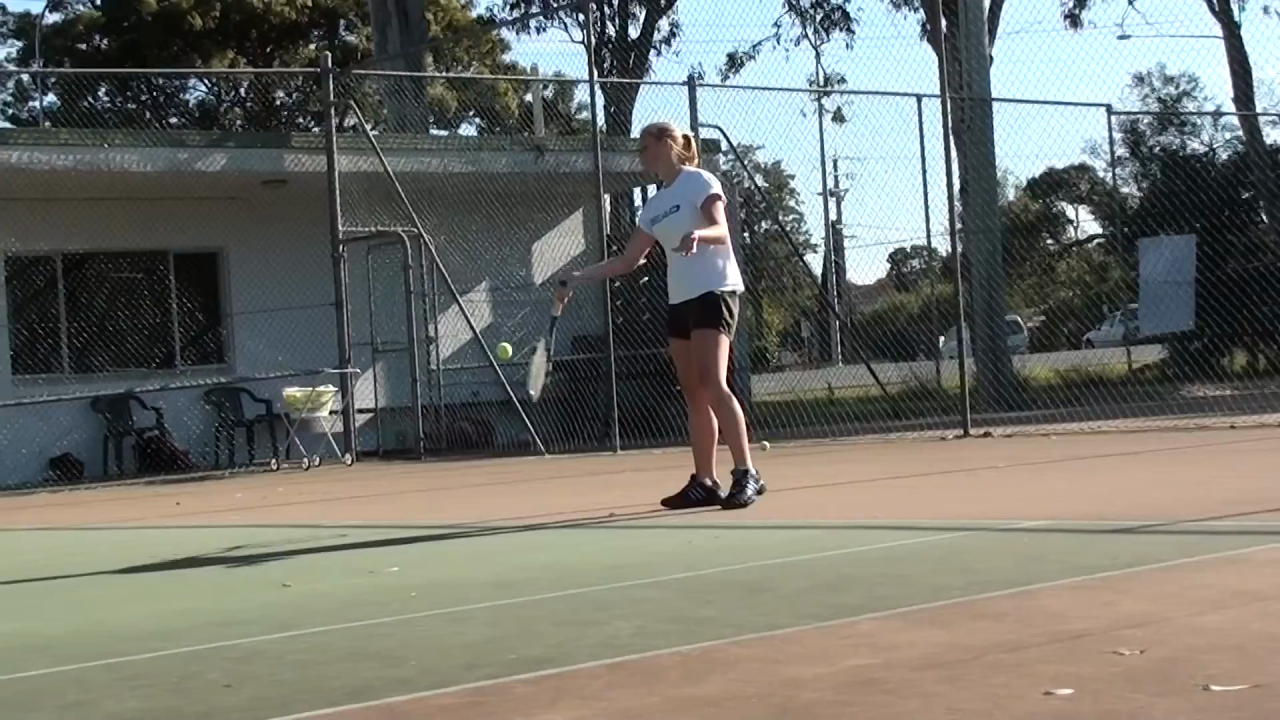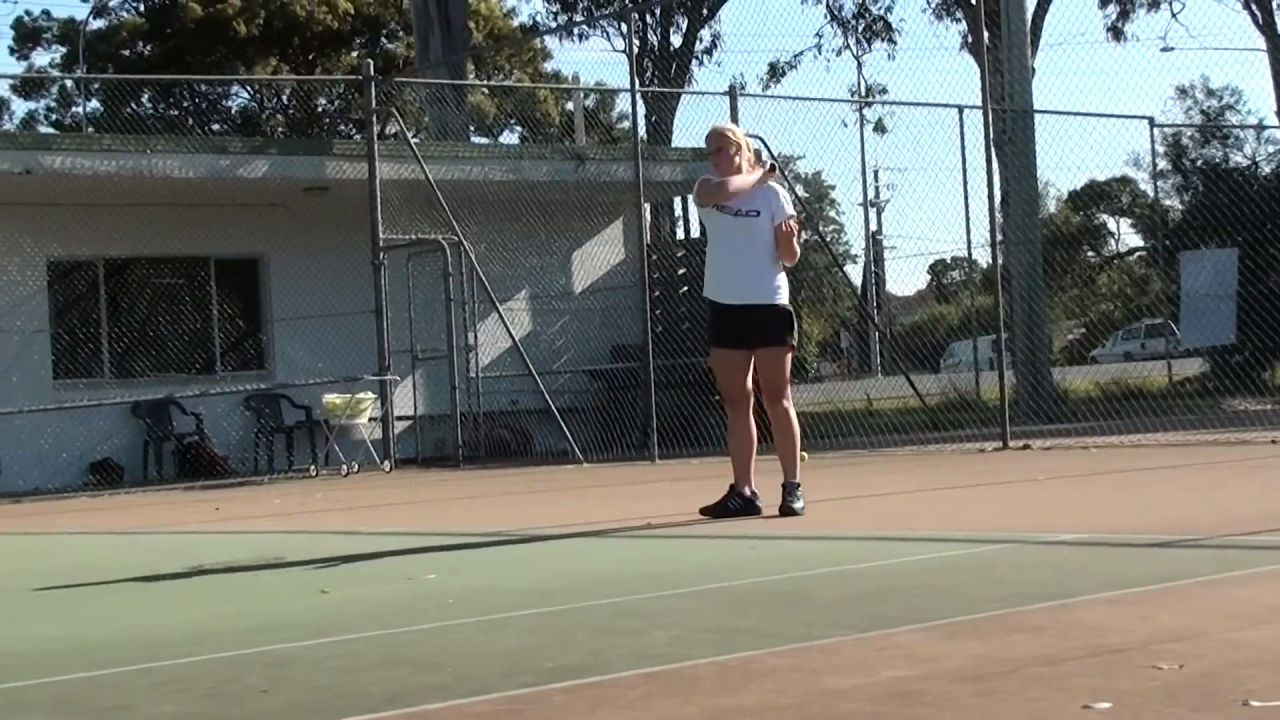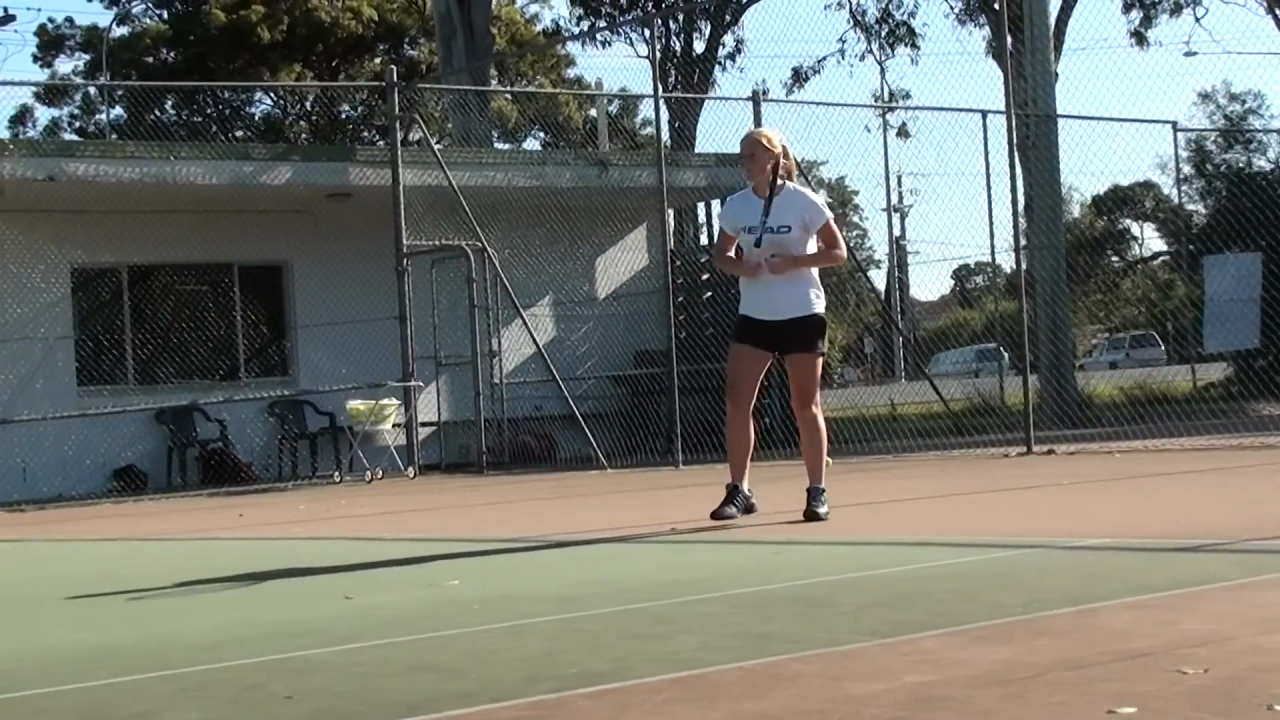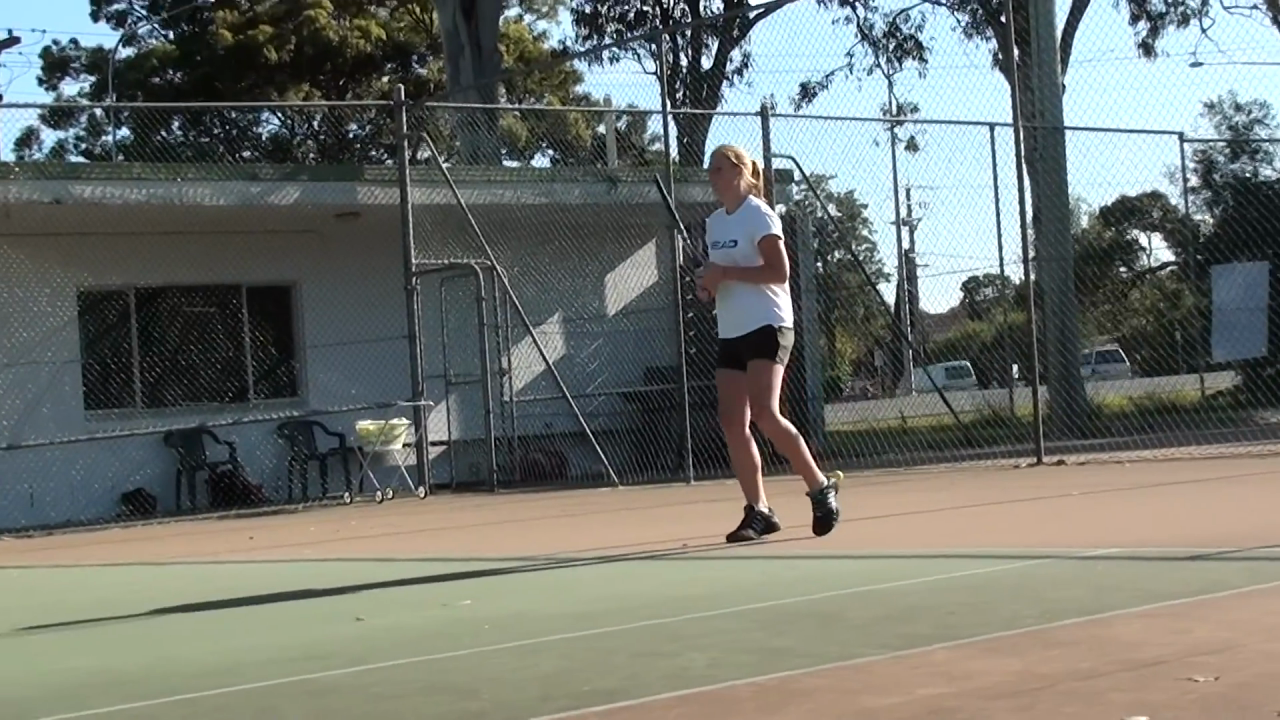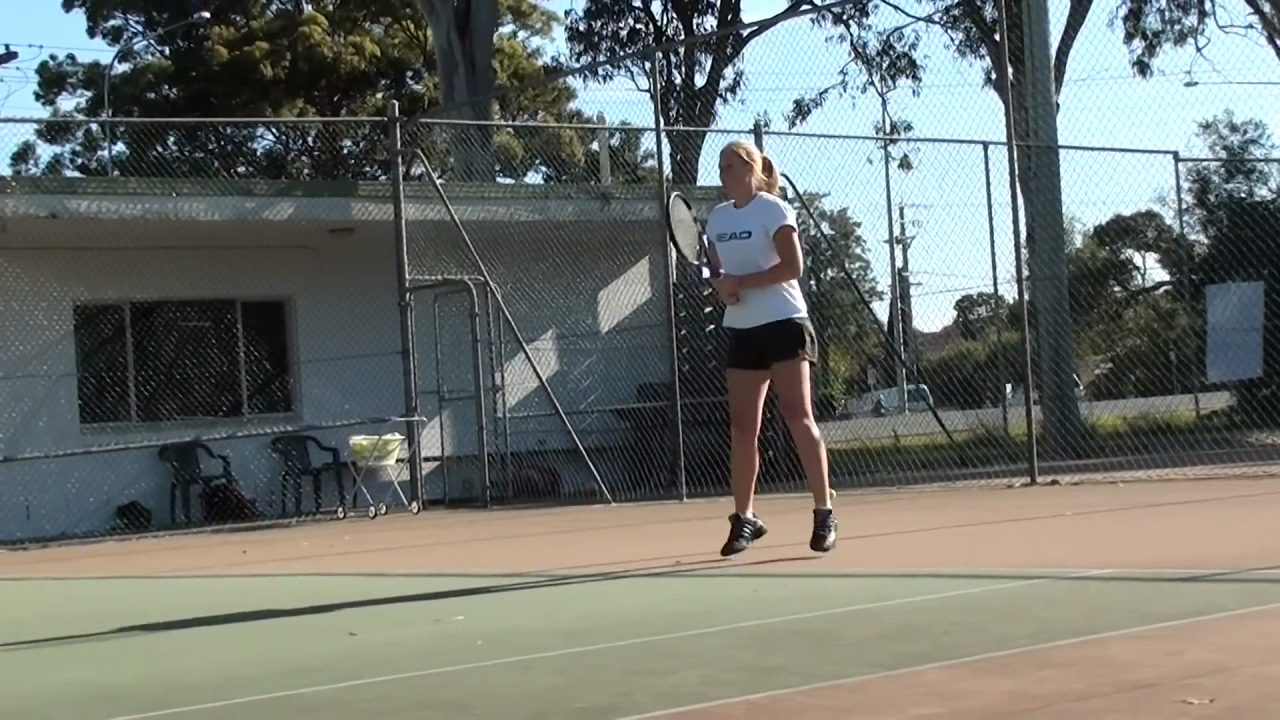
dt=0.5s
person 1, frame 1
left shoulder: (700, 181)
right shoulder: (653, 206)
left elbow: (721, 233)
right elbow: (628, 260)
left wrist: (699, 234)
right wrist: (580, 277)
left hip: (714, 293)
right hip: (680, 301)
left knee: (712, 384)
right knee: (693, 393)
left ankle: (746, 474)
right ankle: (704, 481)
person 1, frame 2
left shoulder: (773, 194)
right shoulder: (709, 190)
left elbow: (789, 258)
right elbow: (723, 189)
left wrist: (790, 238)
right wrist: (756, 174)
left hip: (769, 305)
right hip: (725, 308)
left knee: (777, 399)
right knee: (736, 404)
left ankle: (792, 487)
right ankle: (743, 492)
person 1, frame 3
left shoulder: (804, 201)
right shoulder: (734, 205)
left elbow: (838, 253)
right elbow: (720, 254)
left wrist: (792, 261)
right wrist: (737, 266)
left hip: (801, 315)
right hip: (754, 316)
left knee: (805, 406)
right knee: (737, 401)
left ankle: (817, 492)
right ankle: (738, 491)
person 1, frame 4
left shoulder: (759, 216)
right shoulder: (714, 222)
left elbow: (780, 272)
left wrist: (726, 272)
right wrist: (708, 283)
left hip: (767, 327)
right hip: (731, 333)
left knee: (765, 414)
right knee: (732, 424)
left ankle: (821, 487)
right ankle: (759, 511)
person 1, frame 5
left shoulder: (775, 209)
right shoulder: (718, 217)
left elbow: (793, 265)
left wrist: (741, 280)
right wrist: (721, 285)
left hip: (784, 324)
right hip: (741, 330)
left knee: (799, 416)
right knee: (743, 429)
left ankle: (824, 513)
right ankle: (745, 520)
